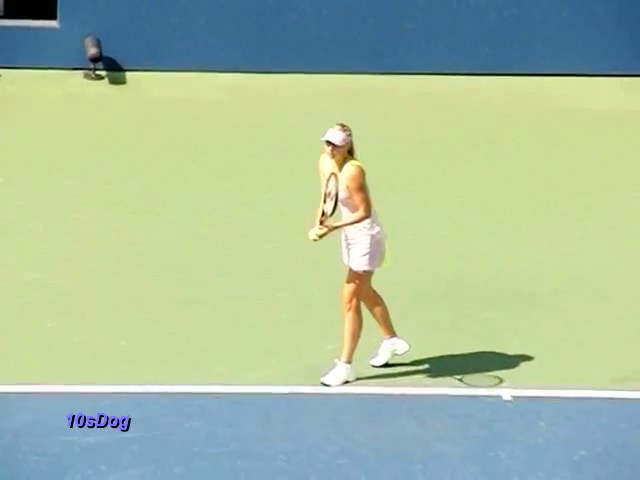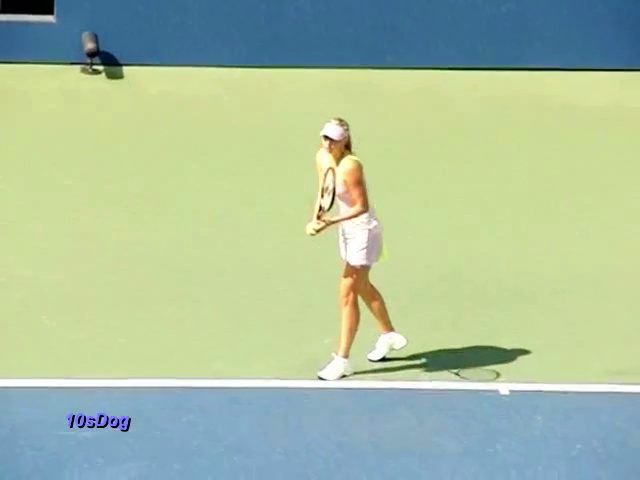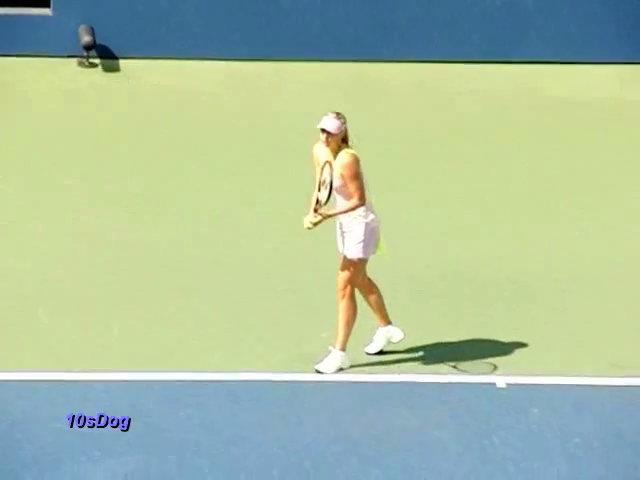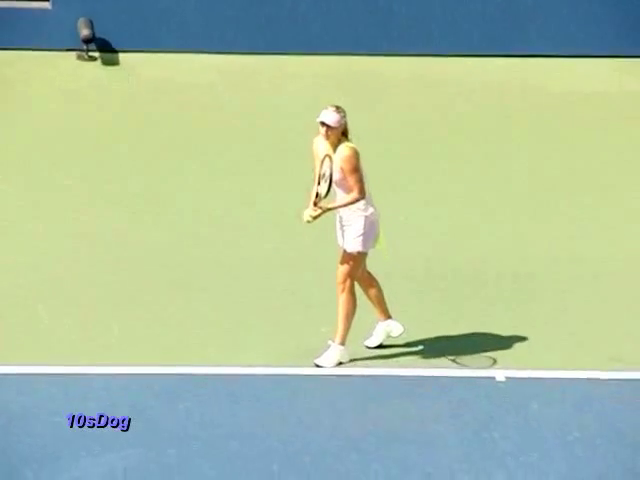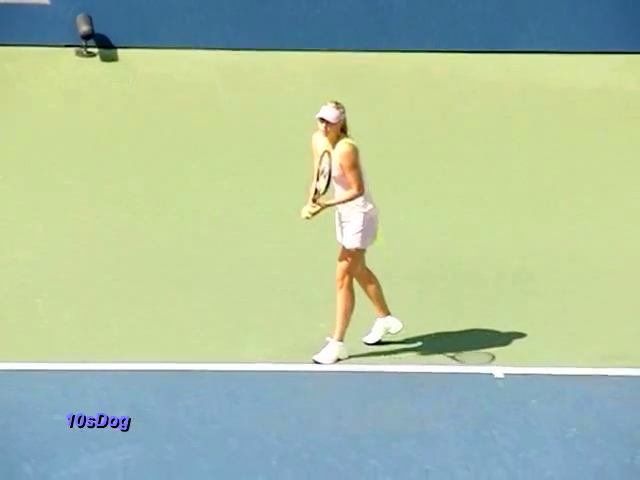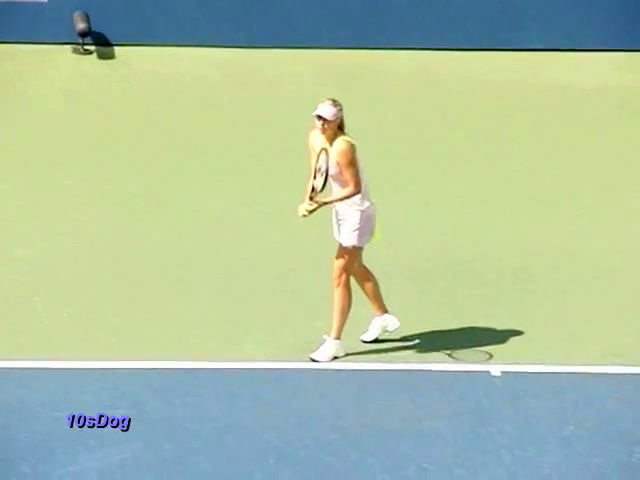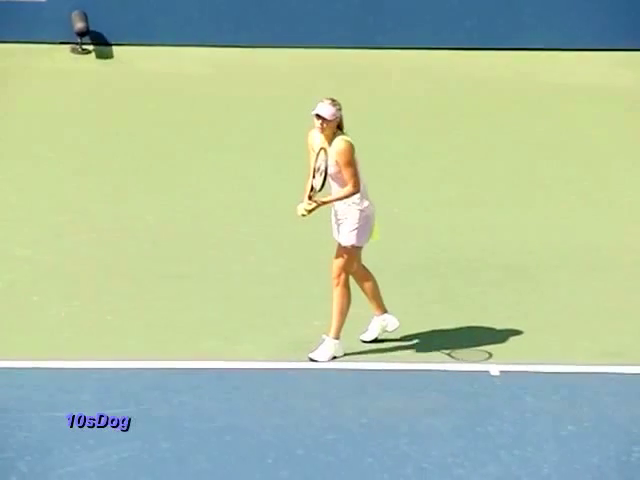
dt=0.1s
person 1, frame 1
left shoulder: (352, 171)
right shoulder: (324, 162)
left elbow: (365, 212)
left wrist: (332, 227)
right wrist: (318, 224)
left hip: (366, 237)
right hip: (349, 236)
left knee: (350, 300)
right knee: (365, 292)
left ankle: (345, 366)
right ankle: (392, 340)
person 1, frame 2
left shoulder: (350, 166)
right shoulder: (321, 157)
left elbow: (362, 206)
left wrist: (329, 222)
right wrist: (314, 219)
left hip: (363, 231)
right hip: (347, 230)
left knee: (347, 295)
right knee: (363, 286)
left ankle: (342, 360)
right ankle: (389, 335)
person 1, frame 3
left shoulder: (347, 159)
right shoulder: (318, 150)
left elbow: (359, 200)
left wrist: (326, 215)
right wrist: (312, 212)
left hip: (361, 225)
right hip: (344, 224)
left knee: (344, 288)
right knee: (360, 280)
left ankle: (339, 353)
right ankle: (386, 328)
person 1, frame 4
left shoulder: (346, 153)
right shoulder: (318, 144)
left elbow: (359, 193)
left wrist: (326, 208)
right wrist: (311, 206)
left hip: (360, 218)
right hip: (344, 217)
left knee: (344, 281)
right knee: (360, 273)
left ankle: (339, 347)
right ankle: (387, 322)
person 1, frame 5
left shoulder: (346, 149)
right shoulder: (317, 140)
left elbow: (357, 190)
right elbow: (318, 177)
left wrist: (325, 205)
right wrist: (310, 202)
left hip: (360, 215)
right hip: (343, 214)
left knee: (342, 278)
right knee: (359, 270)
left ankle: (337, 344)
right ankle: (385, 319)
person 1, frame 6
left shoulder: (343, 147)
right shoulder: (314, 137)
left elbow: (355, 188)
right elbow: (315, 175)
left wrist: (322, 203)
right wrist: (307, 199)
left hip: (357, 212)
right hip: (341, 211)
left knee: (340, 276)
right knee: (356, 268)
left ankle: (334, 342)
right ankle: (383, 317)
person 1, frame 7
left shoulder: (342, 146)
right shoulder: (313, 137)
left elbow: (353, 187)
right elbow: (314, 174)
left wrist: (321, 202)
right wrist: (306, 199)
left hip: (356, 212)
right hip: (339, 211)
left knee: (339, 275)
right knee: (355, 267)
left ankle: (334, 341)
right ankle: (382, 316)
